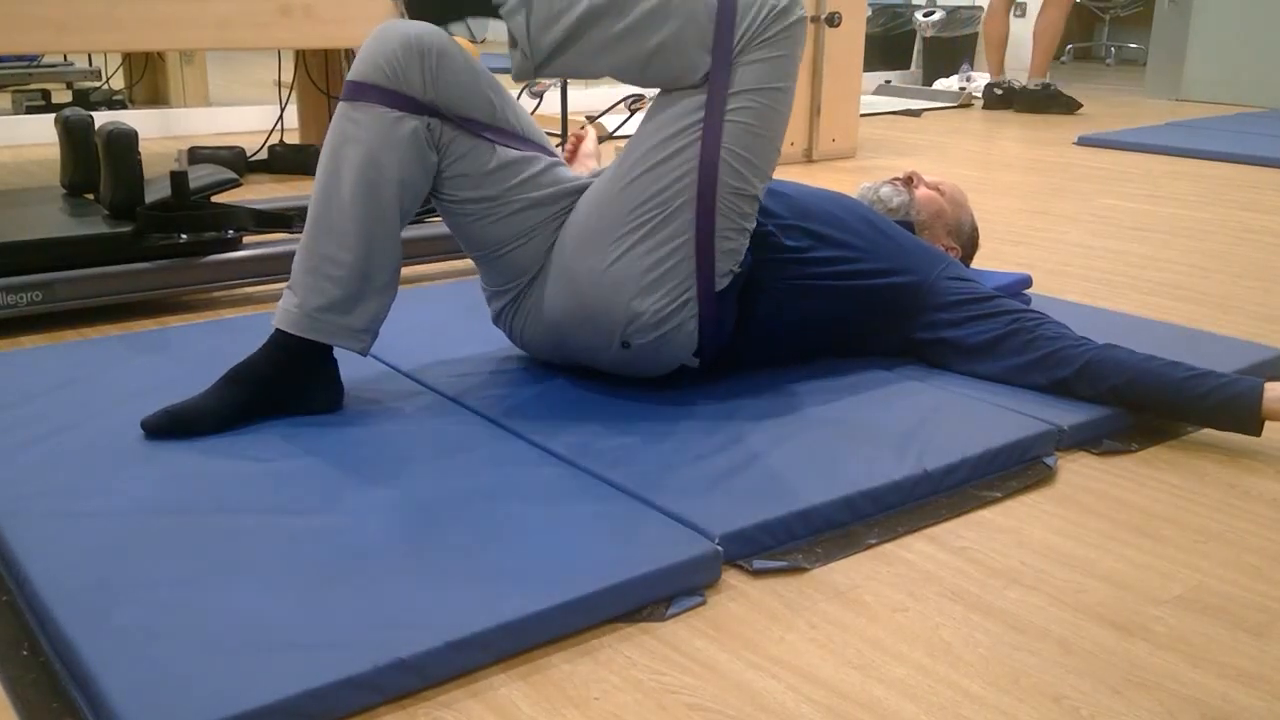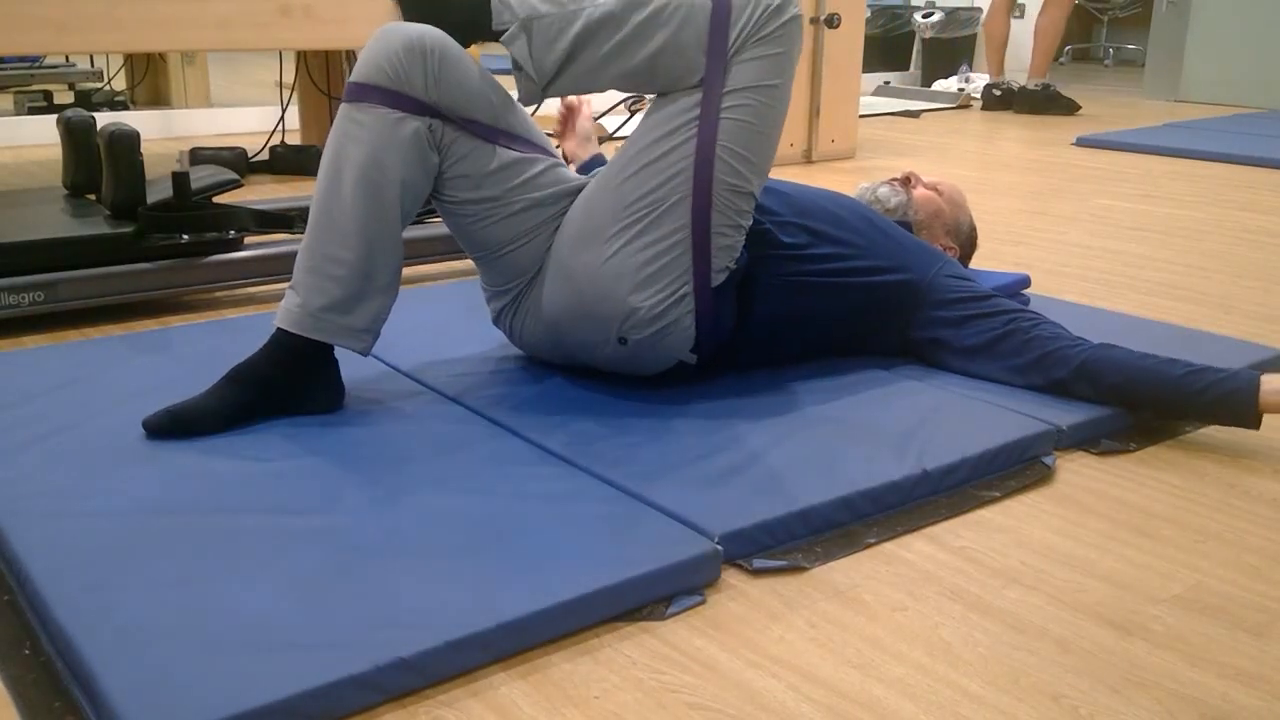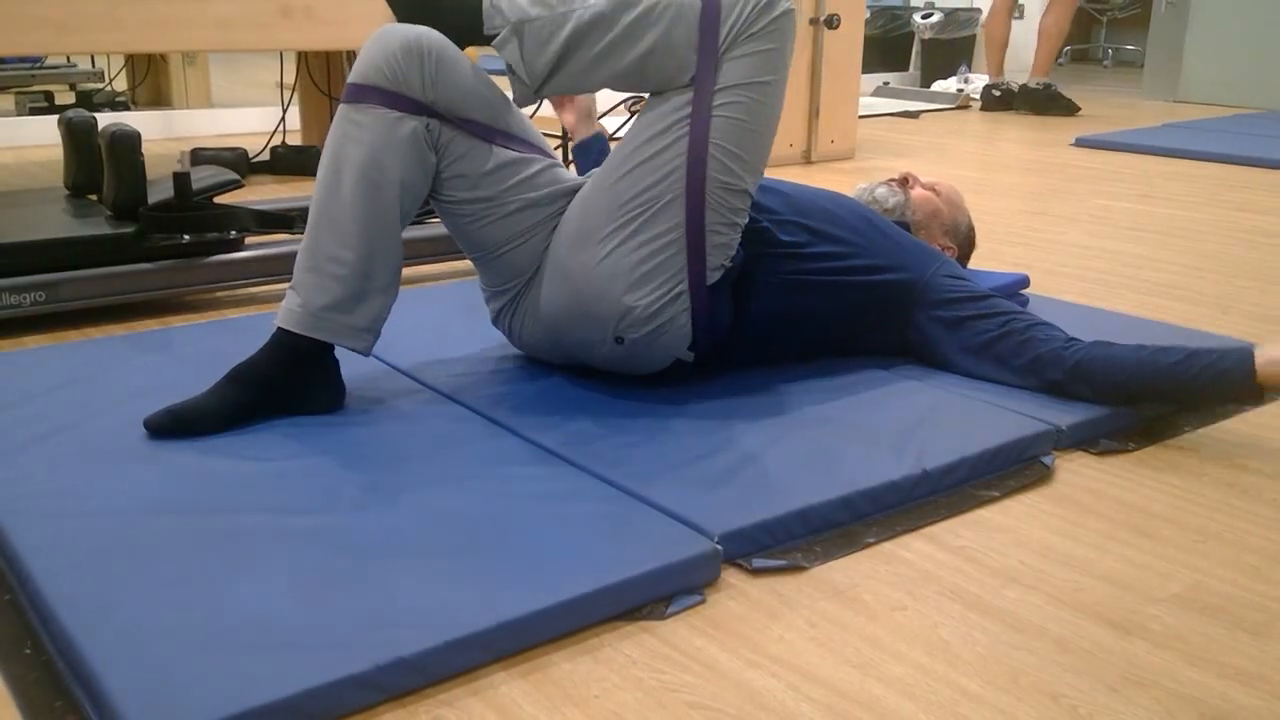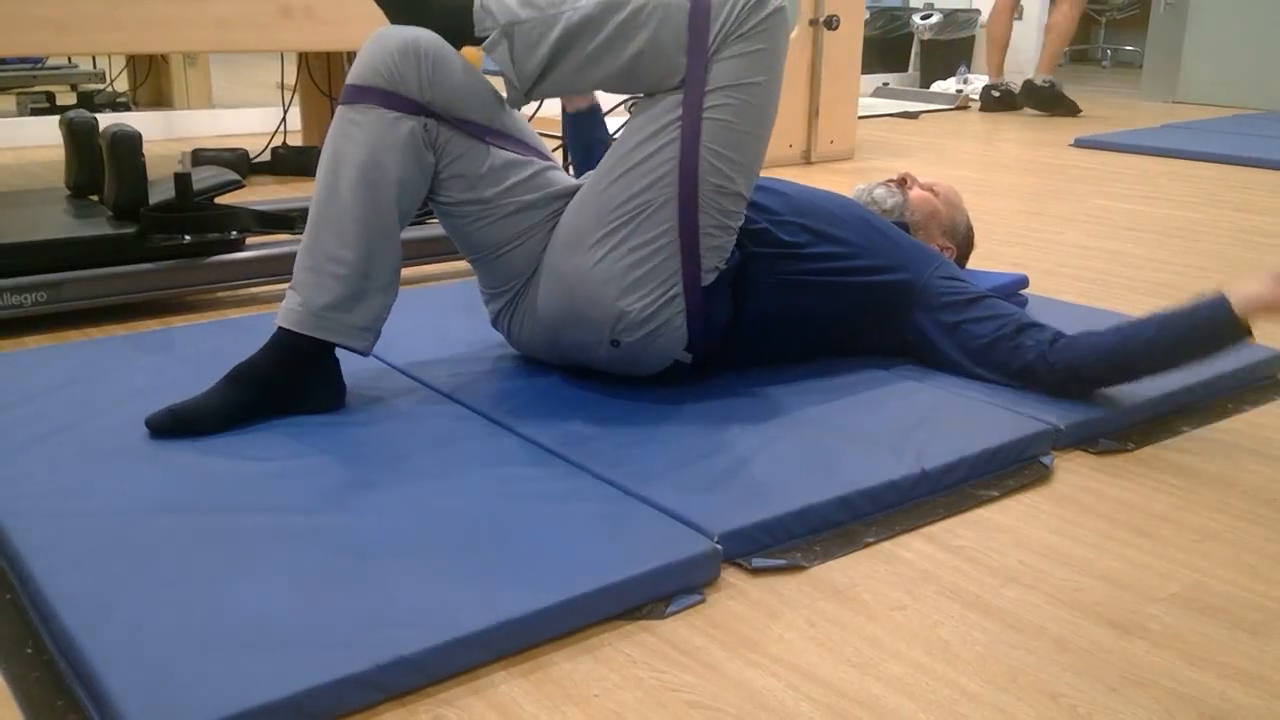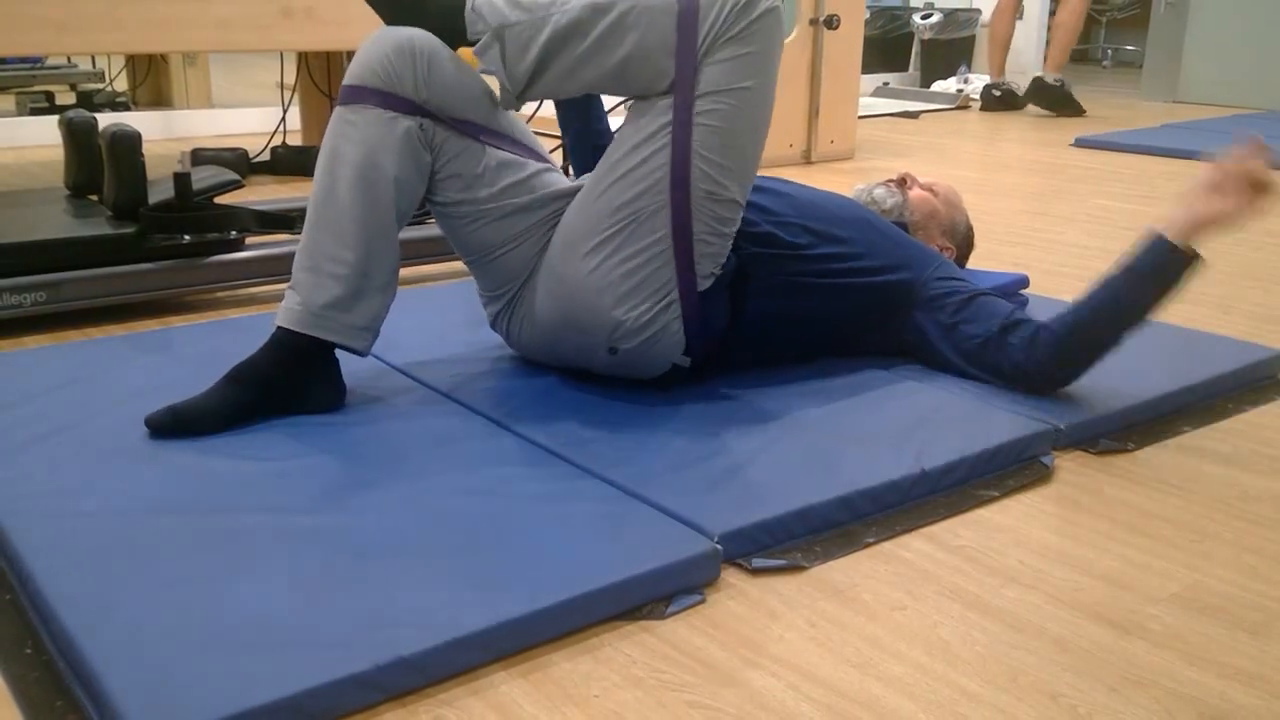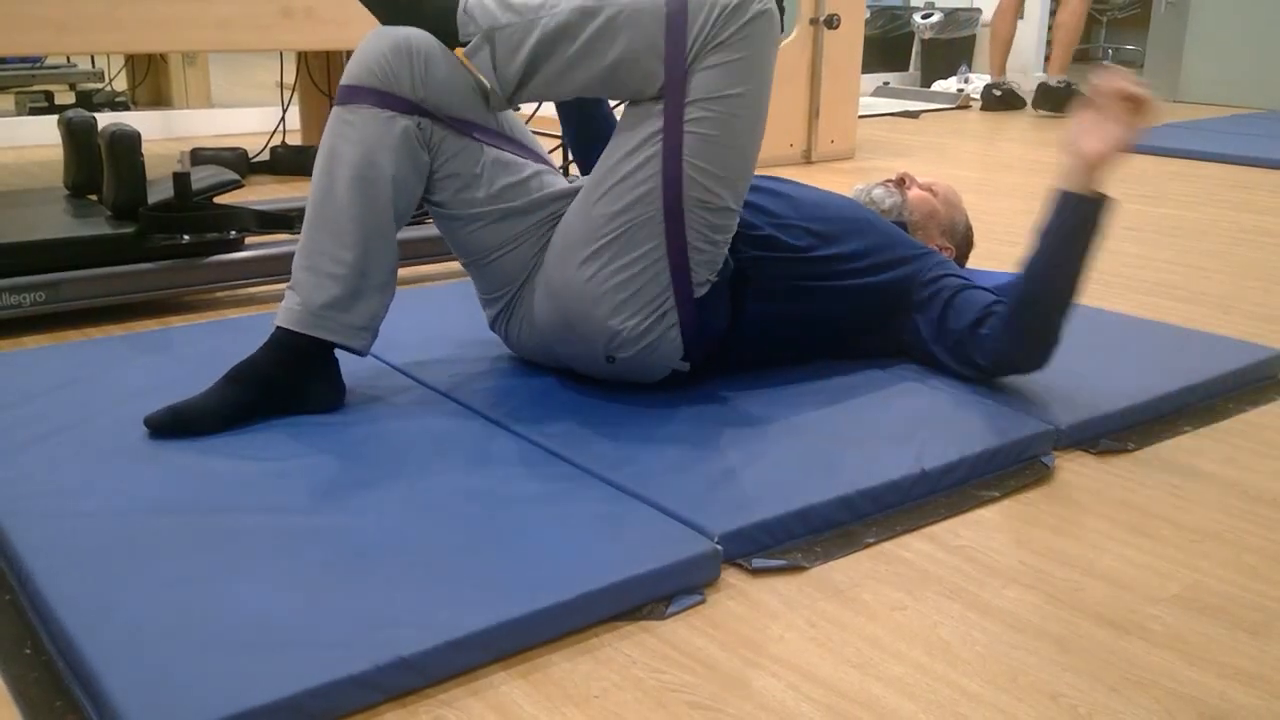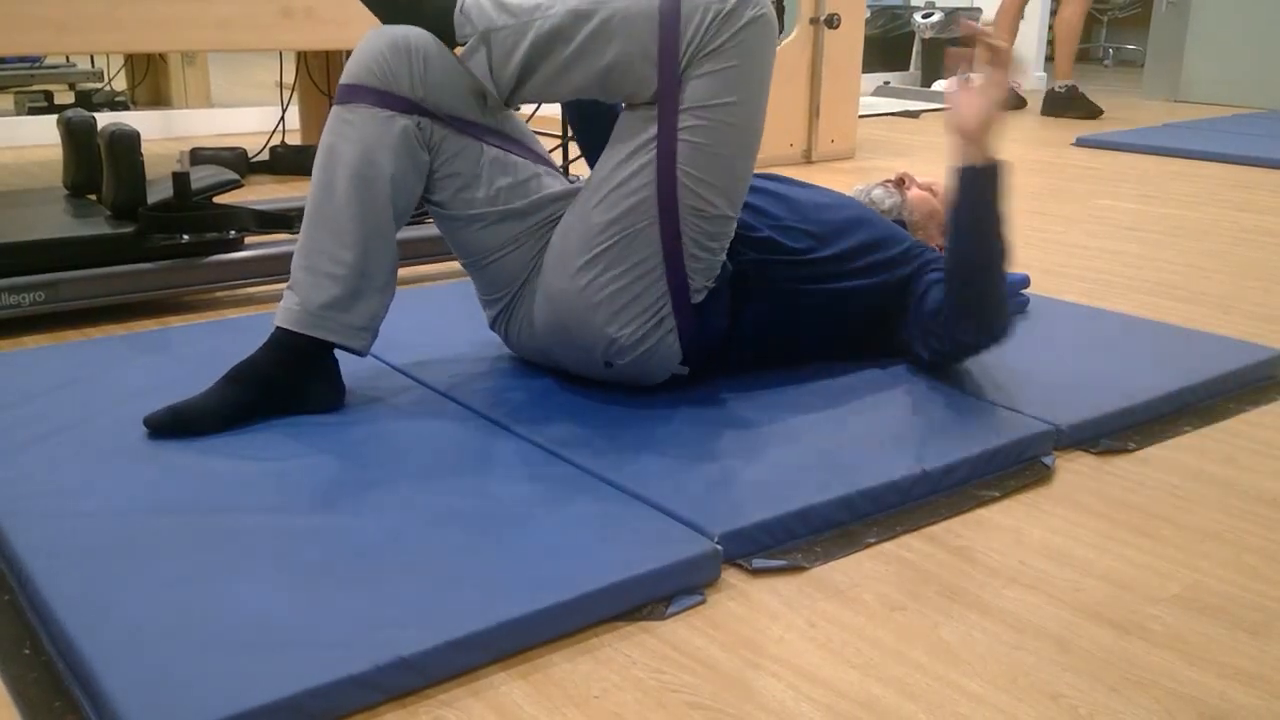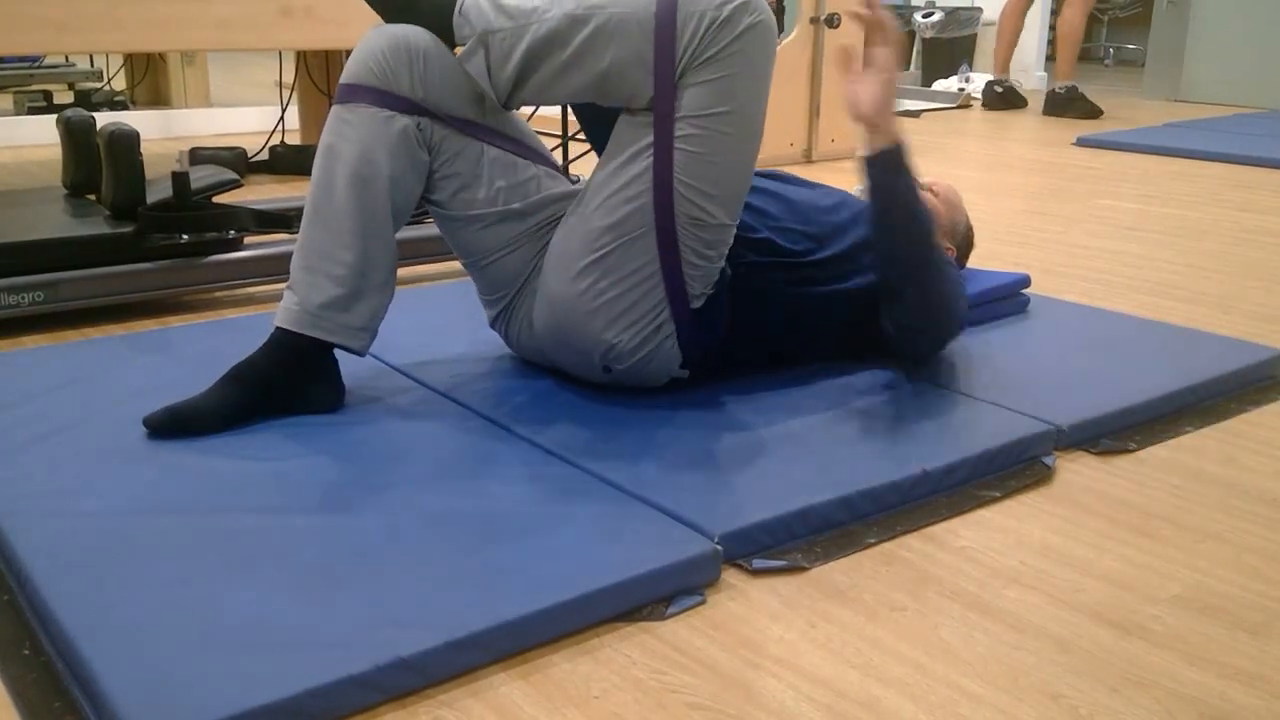
dt=0.1s
person 1, frame 1
left shoulder: (924, 283)
right shoulder: (829, 220)
left elbow: (1070, 358)
right wrist: (587, 169)
left hip: (643, 302)
right hip: (557, 273)
right ankle: (302, 355)
person 1, frame 2
left shoulder: (921, 279)
right shoulder: (829, 218)
left elbow: (1066, 357)
right wrist: (583, 156)
left hip: (640, 295)
right hip: (555, 271)
right ankle: (302, 354)
person 1, frame 3
left shoulder: (919, 280)
right shoulder: (817, 217)
left elbow: (1065, 359)
right wrist: (576, 115)
left hip: (639, 298)
right hip: (557, 269)
right ankle: (304, 353)
person 1, frame 4
left shoulder: (916, 278)
right shoulder: (812, 216)
left elbow: (1053, 358)
right elbow: (626, 195)
right wrist: (577, 95)
left hip: (637, 299)
right hip: (553, 271)
right ankle: (305, 352)
person 1, frame 5
left shoulder: (915, 277)
right shoulder: (851, 211)
left elbow: (1040, 357)
right elbow: (616, 176)
left wrist: (1179, 233)
left hip: (624, 299)
right hip: (545, 282)
right ankle: (305, 351)
person 1, frame 6
left shoulder: (911, 276)
right shoulder: (813, 214)
left elbow: (1006, 346)
right elbow: (612, 173)
left wrist: (1081, 181)
left hip: (629, 308)
right hip: (543, 279)
right ankle: (303, 353)
person 1, frame 7
left shoulder: (906, 269)
right shoulder: (817, 208)
left elbow: (962, 332)
right elbow: (620, 153)
left wrist: (975, 156)
left hip: (633, 309)
right hip: (546, 276)
right ankle: (302, 353)
person 1, frame 8
left shoulder: (897, 271)
right shoulder: (805, 209)
left elbow: (929, 323)
right elbow: (622, 156)
left wrist: (883, 135)
left hip: (631, 312)
right hip: (542, 279)
right ankle: (302, 353)
